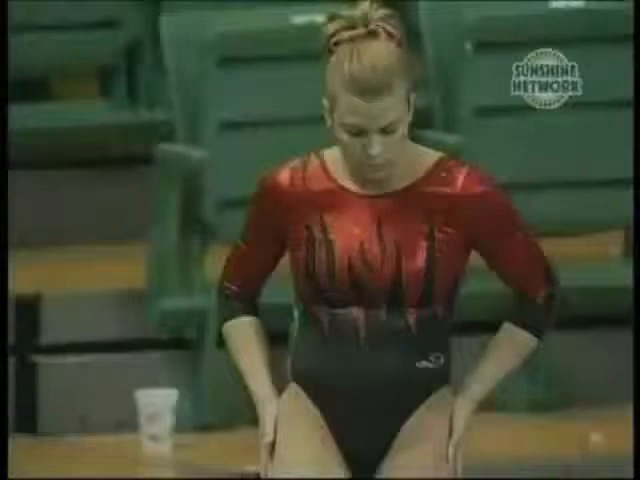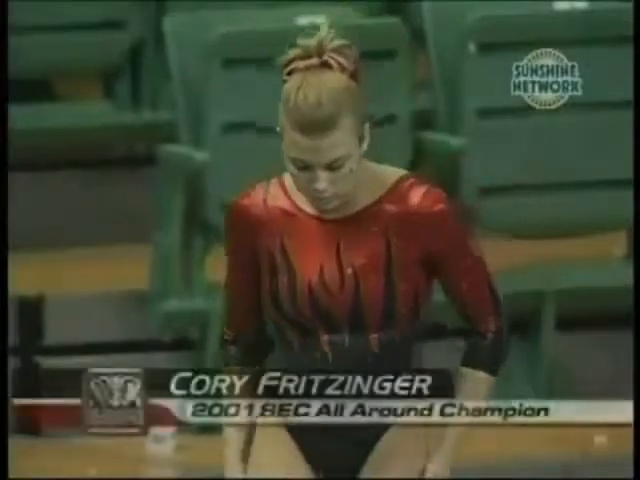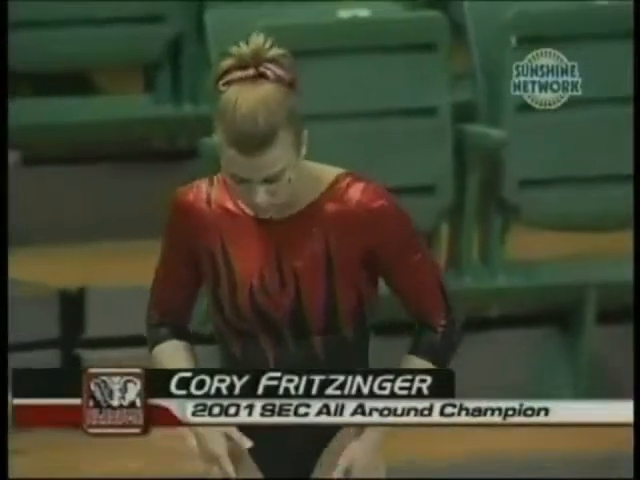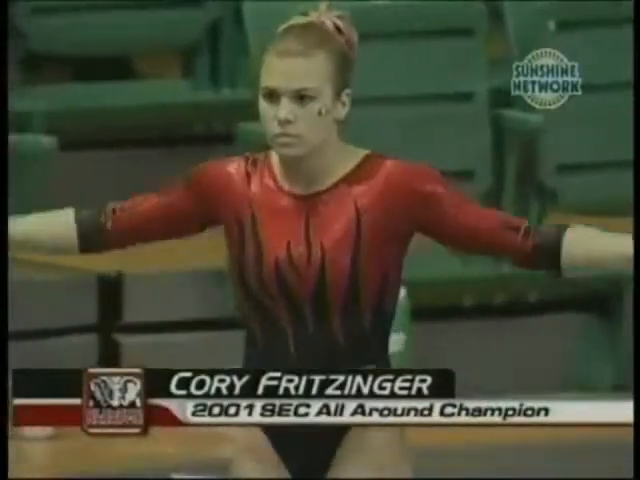
dt=1s
person 1, frame 1
left shoulder: (463, 193)
right shoulder: (290, 190)
left elbow: (539, 298)
right elbow: (235, 296)
left wrist: (470, 397)
right wrist: (264, 397)
left hip: (416, 413)
right hip: (313, 410)
person 1, frame 2
left shoulder: (422, 214)
right shoulder: (255, 216)
left elbow: (488, 330)
right elbow: (242, 347)
left hip: (389, 435)
right hip: (288, 434)
person 1, frame 3
left shoulder: (365, 210)
right shoulder: (195, 211)
left elbow: (438, 328)
right elbow: (164, 324)
left wrist: (373, 432)
left hip: (339, 436)
right hip: (244, 440)
person 1, frame 4
left shoulder: (394, 186)
right shoulder: (230, 185)
left elbow: (526, 242)
right elbow: (109, 225)
left wrist: (632, 251)
right wrist: (8, 231)
